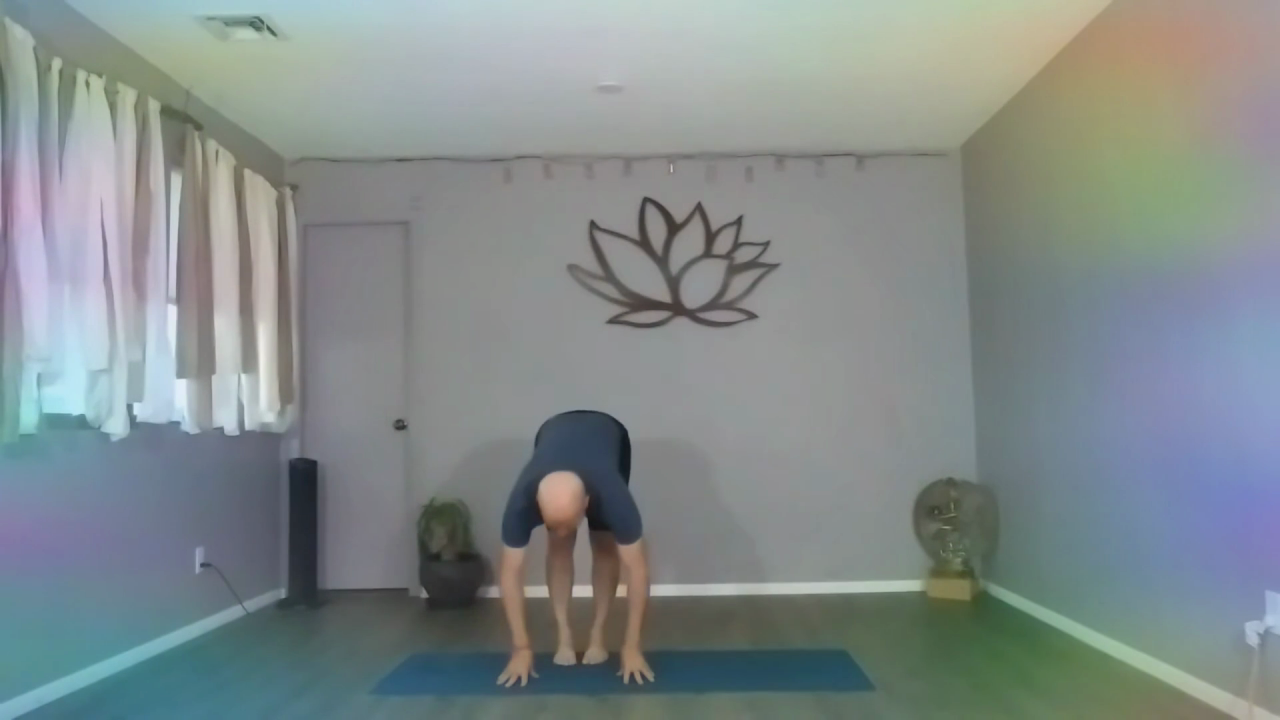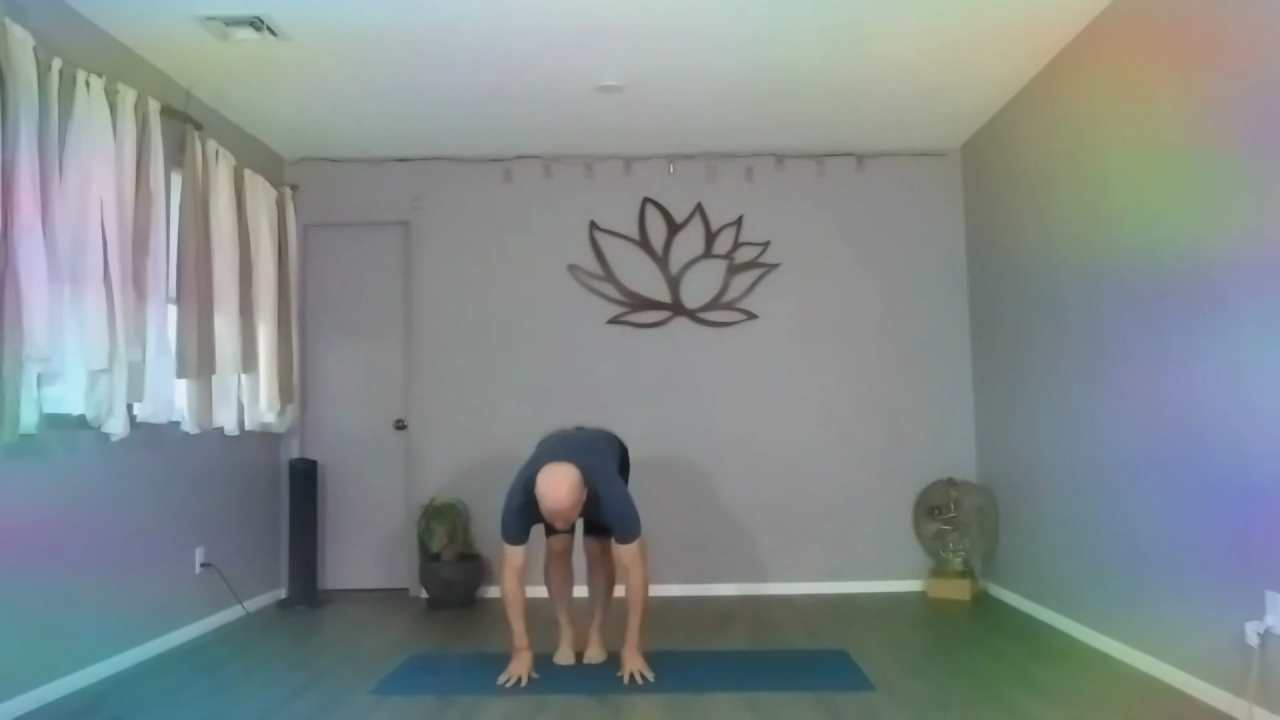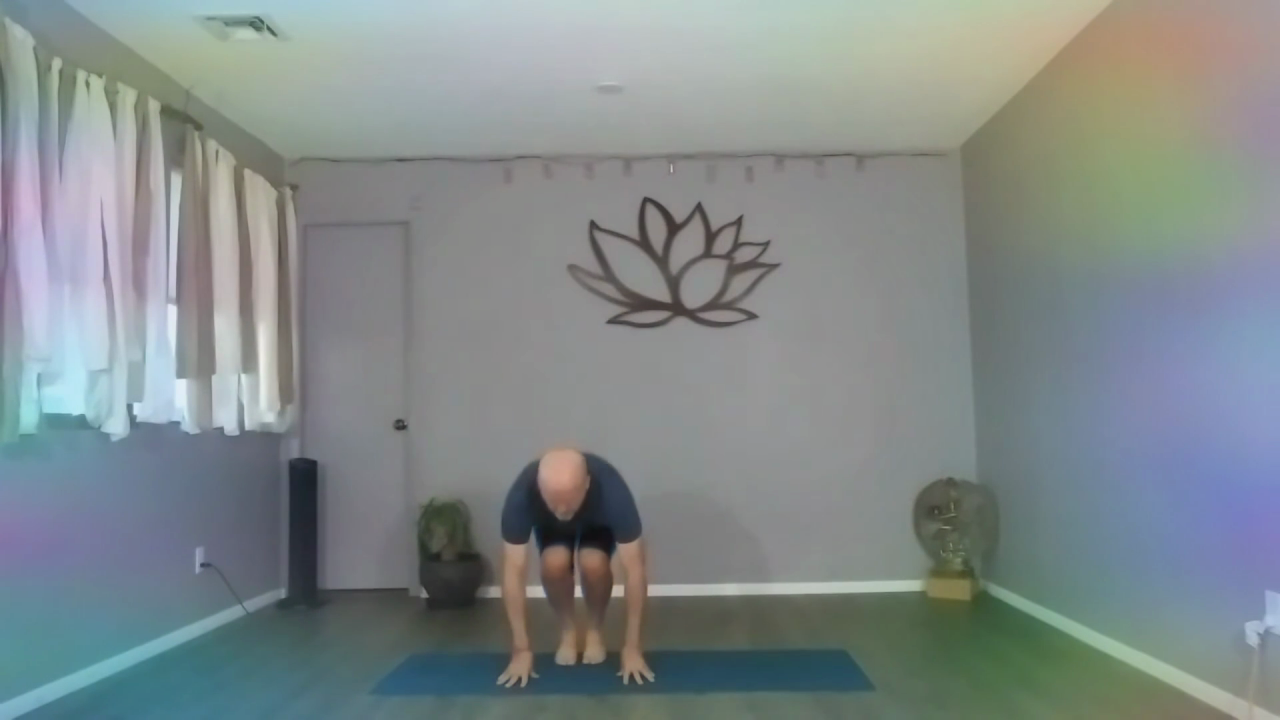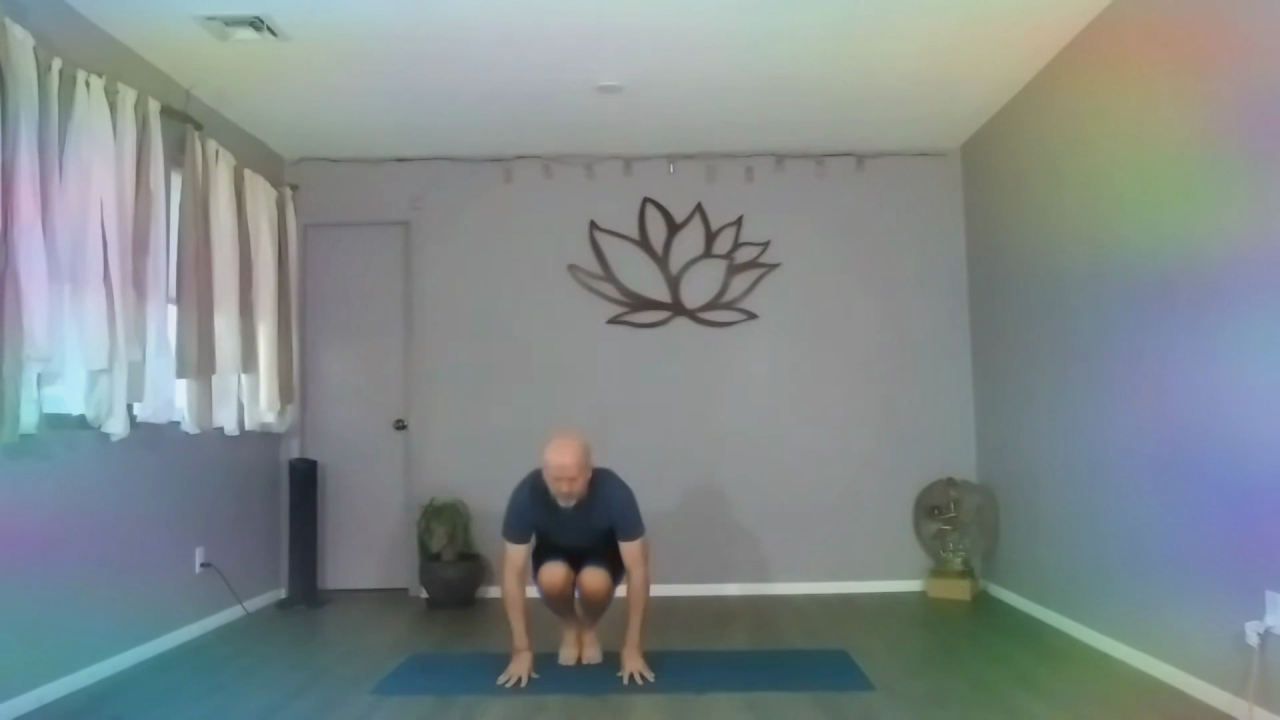
dt=0.3s
person 1, frame 1
left shoulder: (612, 496)
right shoulder: (523, 501)
left elbow: (637, 569)
right elbow: (511, 573)
left wrist: (632, 647)
right wrist: (521, 648)
left knee: (604, 544)
right knee: (558, 545)
left ankle: (597, 634)
right ankle: (564, 635)
person 1, frame 2
left shoulder: (610, 494)
right shoulder: (520, 498)
left elbow: (635, 569)
right elbow: (512, 573)
left wrist: (631, 647)
right wrist: (521, 649)
left knee: (598, 549)
right knee: (557, 549)
left ankle: (596, 633)
right ankle: (565, 633)
person 1, frame 3
left shoulder: (612, 492)
right shoulder: (522, 495)
left elbow: (635, 570)
right elbow: (513, 573)
left wrist: (632, 648)
right wrist: (521, 650)
left hip: (598, 525)
right hip: (550, 527)
left knee: (593, 563)
right knee: (555, 563)
left ankle: (594, 629)
right ankle: (568, 629)
person 1, frame 4
left shoulder: (615, 493)
right shoulder: (526, 496)
left elbow: (637, 569)
right elbow: (513, 573)
left wrist: (632, 648)
right wrist: (521, 650)
left hip: (601, 549)
right hip: (554, 549)
left knee: (594, 582)
right knee: (552, 578)
left ankle: (589, 628)
right ankle: (570, 627)
